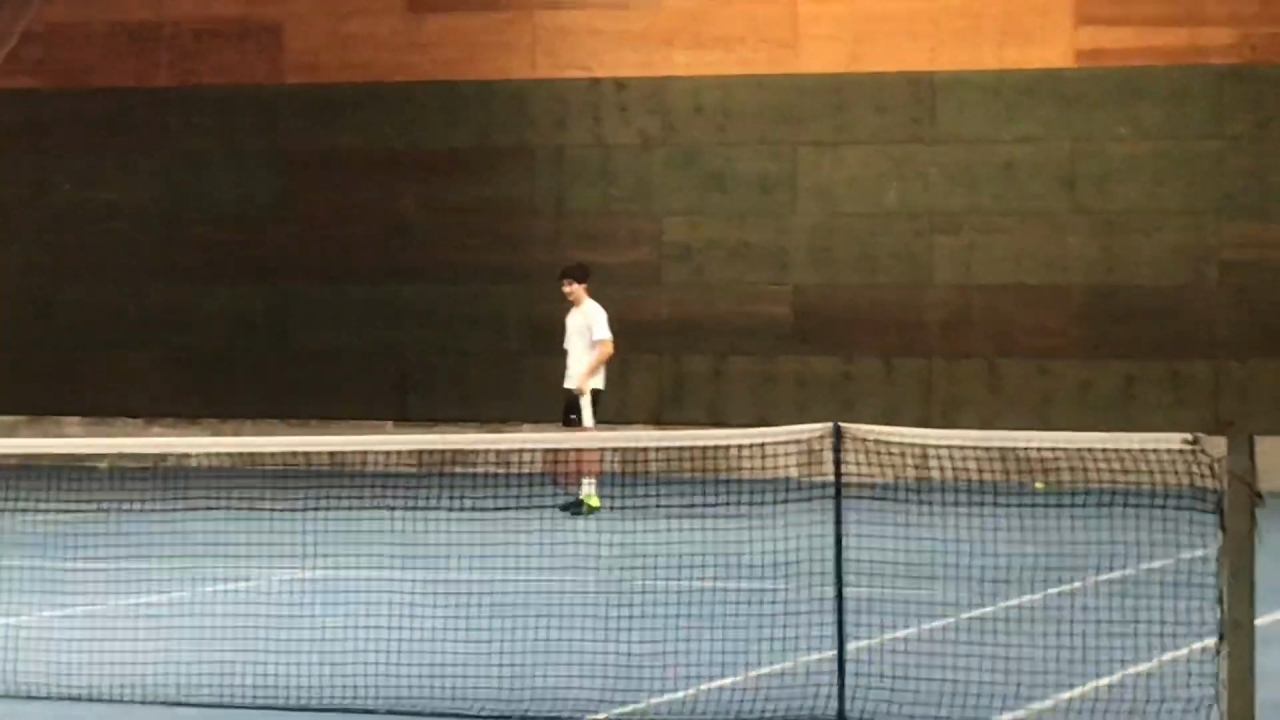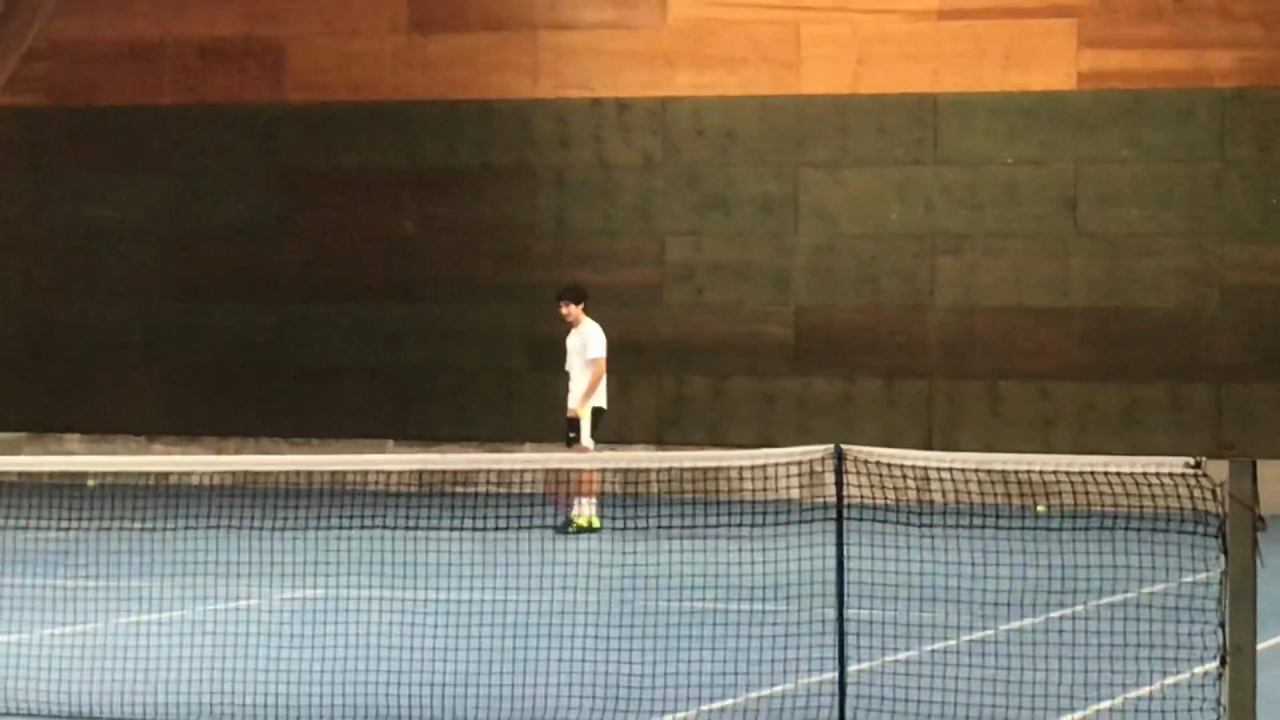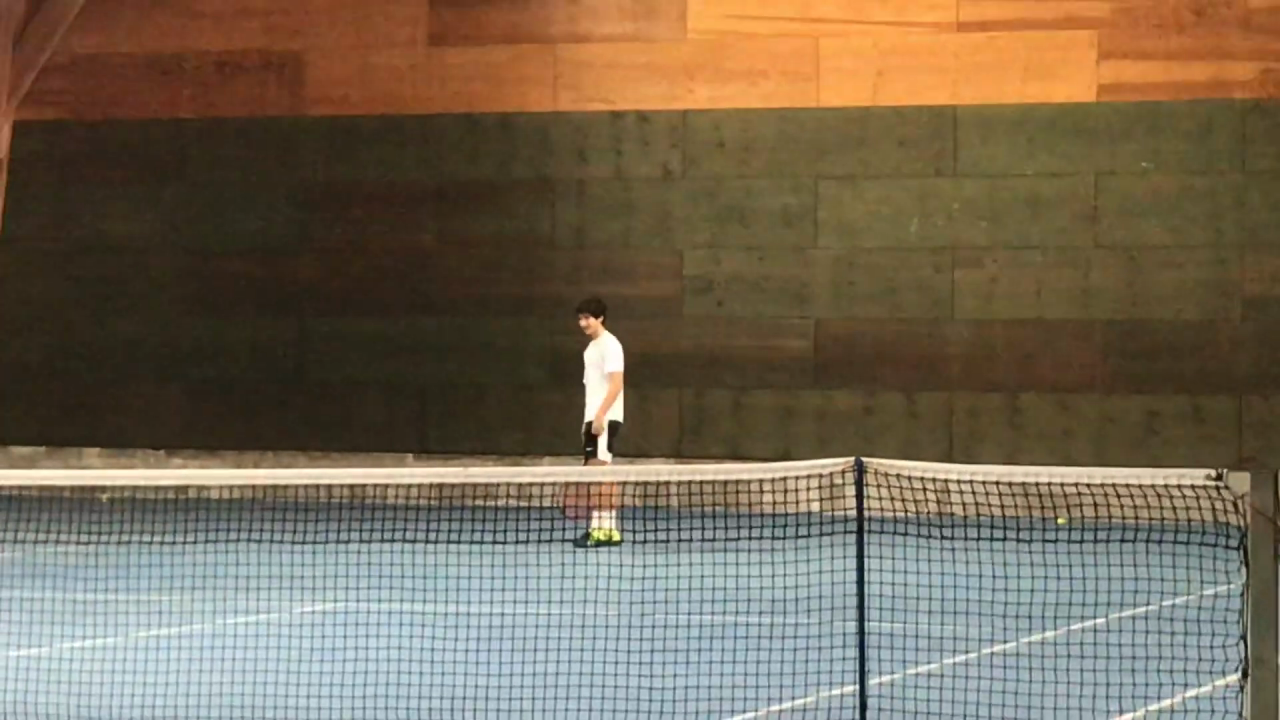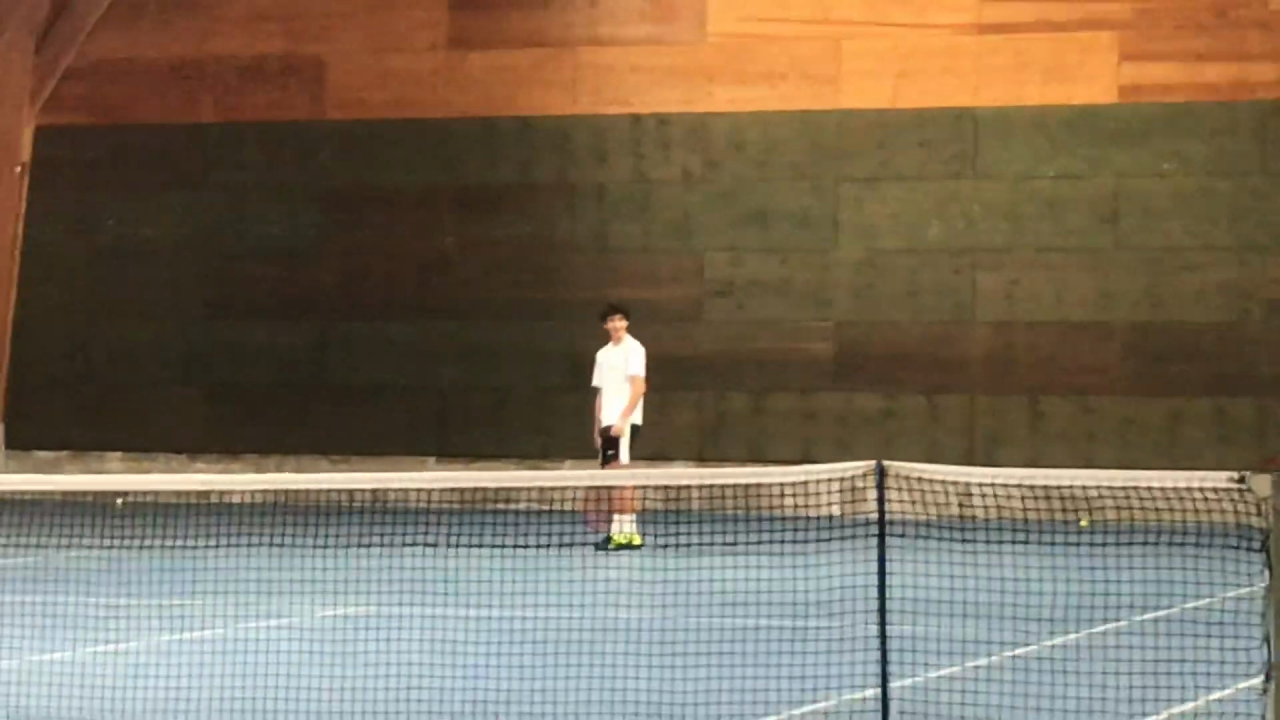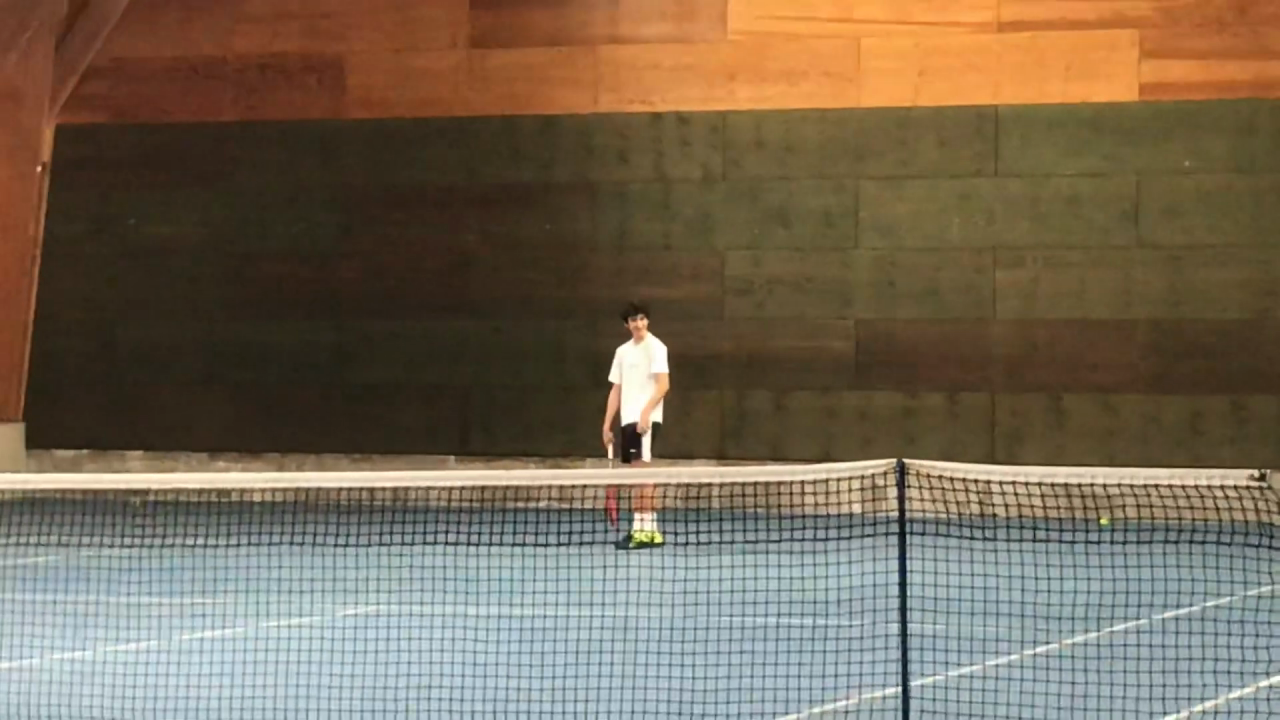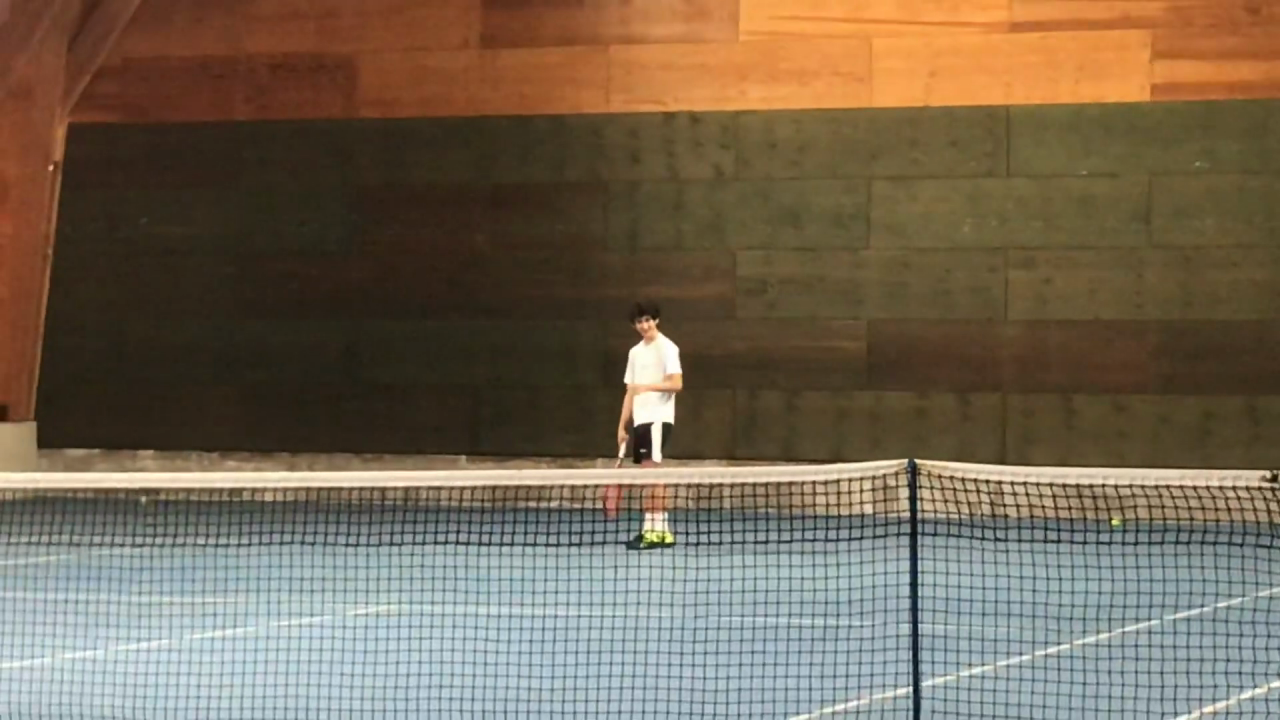
dt=0.3s
person 1, frame 1
left shoulder: (594, 311)
right shoulder: (571, 315)
left elbow: (607, 349)
left wrist: (585, 378)
right wrist: (571, 382)
left hip: (587, 385)
right hip: (572, 385)
left ankle: (589, 496)
right ankle: (586, 495)
person 1, frame 2
left shoulder: (591, 331)
right shoulder: (572, 335)
left elbow: (599, 369)
left wrist: (582, 402)
right wrist: (574, 405)
left hip: (589, 404)
right hip: (576, 405)
left knee: (581, 456)
left ankle: (581, 515)
right ankle: (589, 516)
person 1, frame 3
left shoulder: (610, 344)
right shoulder: (590, 349)
left elbow: (616, 384)
left wrist: (600, 416)
right wrist: (589, 421)
left hip: (606, 418)
right hip: (593, 418)
left knee: (598, 470)
left ankle: (599, 529)
right ankle: (610, 528)
person 1, frame 4
left shoulder: (633, 348)
right shoulder: (602, 353)
left elbow: (639, 387)
left wrist: (622, 419)
right wrist: (597, 427)
left hip: (625, 422)
right hip: (608, 422)
left ankle: (620, 532)
right ankle: (629, 532)
person 1, frame 5
left shoulder: (655, 347)
right shoulder: (622, 351)
left elbow: (663, 385)
right elbow: (616, 390)
left wrist: (646, 414)
right wrist: (607, 424)
left hip: (646, 420)
right hip: (628, 420)
left knee: (640, 471)
left ankle: (641, 530)
right ankle: (649, 530)
person 1, frame 6
left shoulder: (666, 347)
right shoulder: (635, 351)
left elbow: (676, 384)
right elbow: (630, 391)
left wrist: (646, 387)
right wrist: (622, 425)
left hip: (658, 419)
right hip: (641, 420)
left knee: (651, 471)
left ankle: (652, 530)
right ankle: (661, 530)
